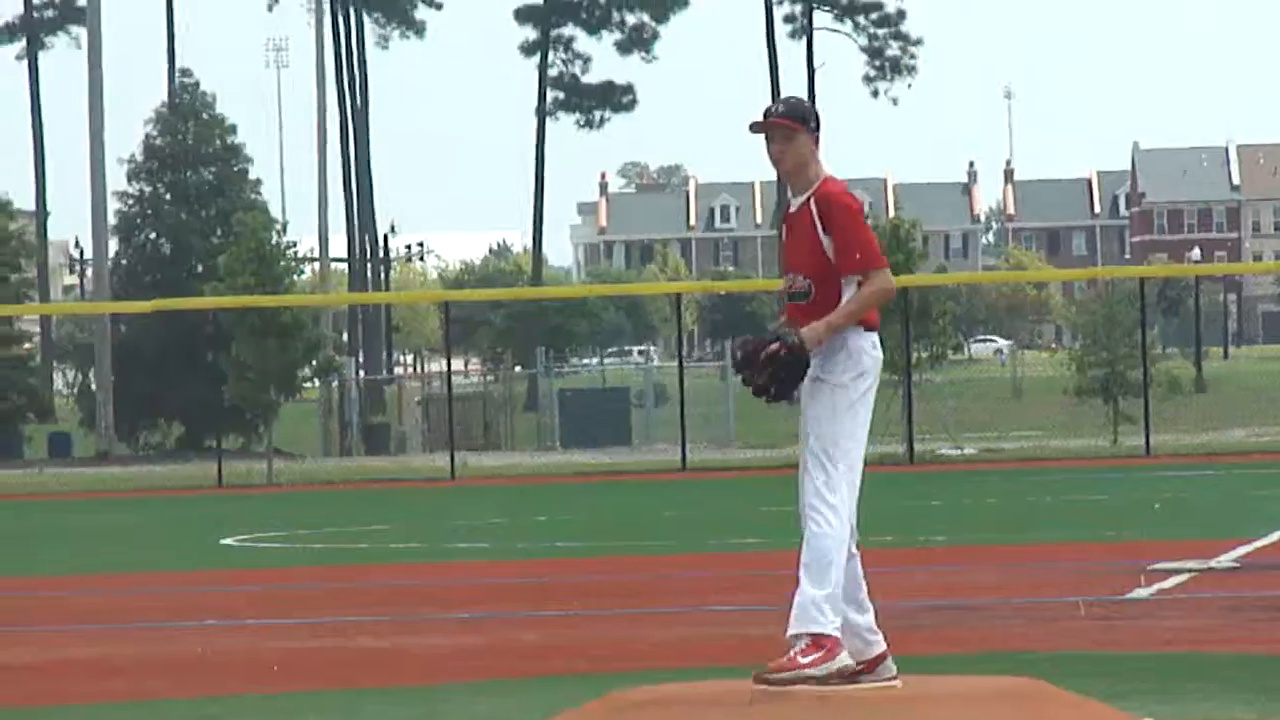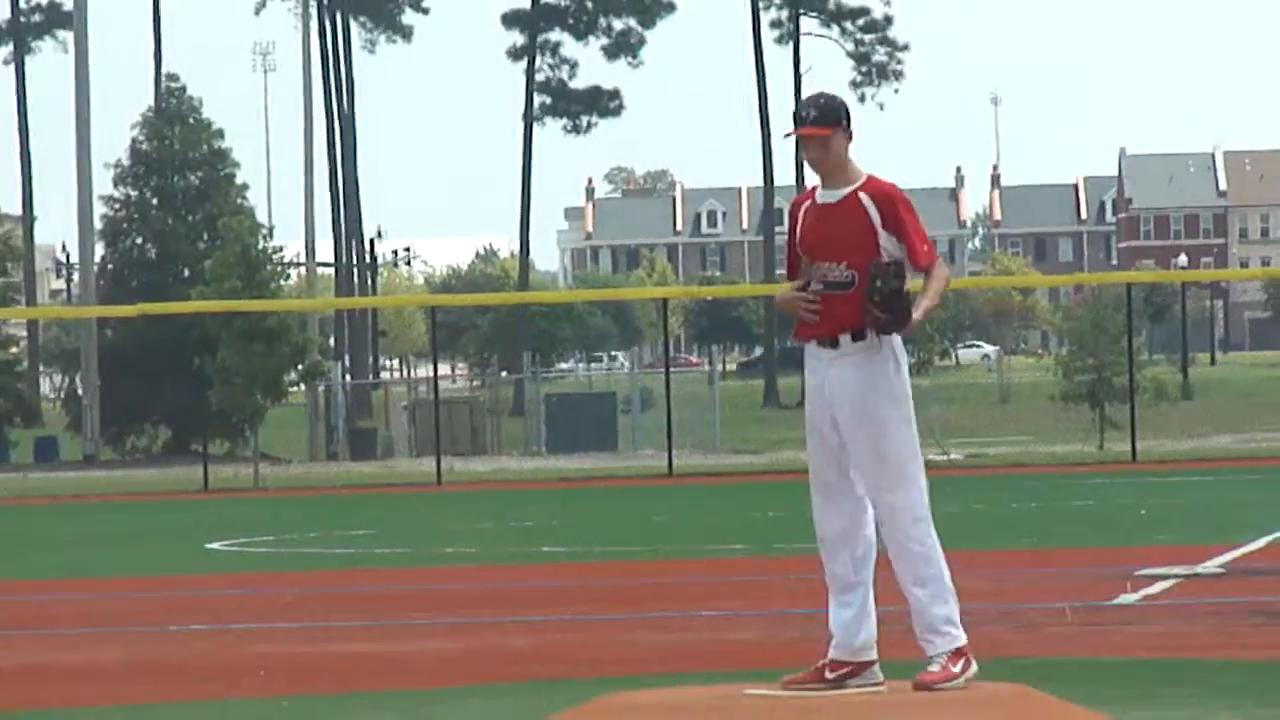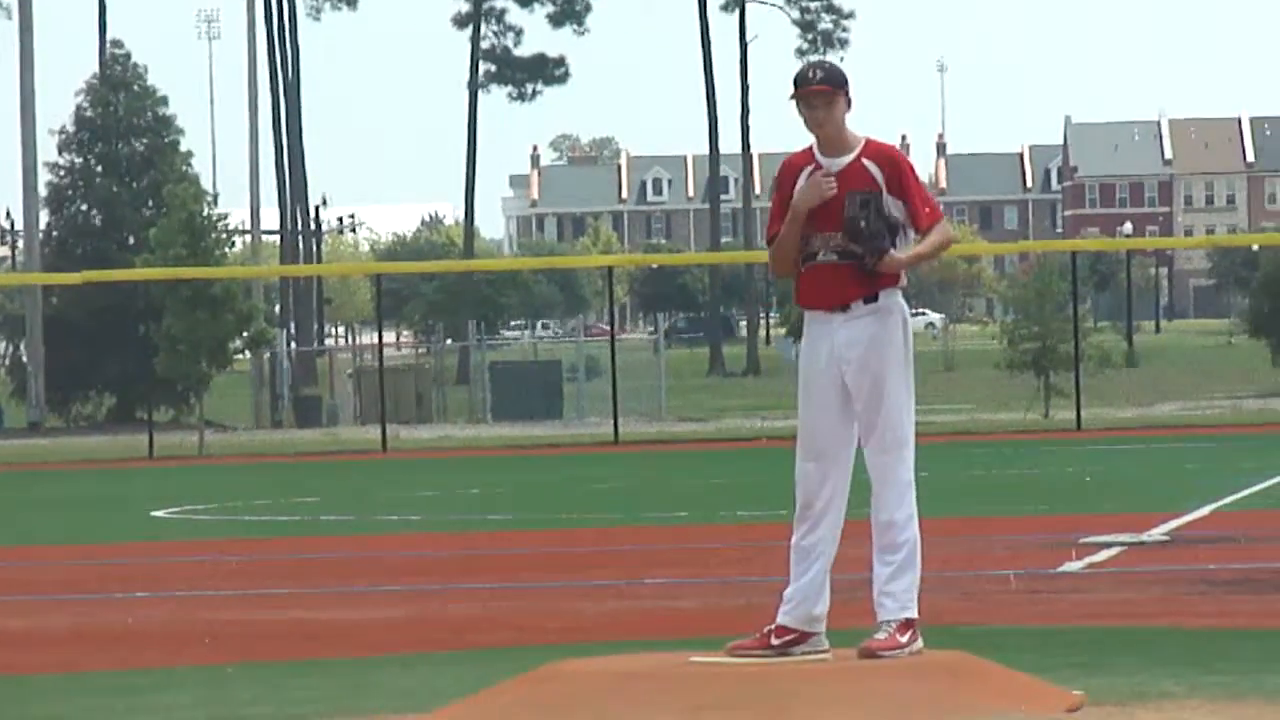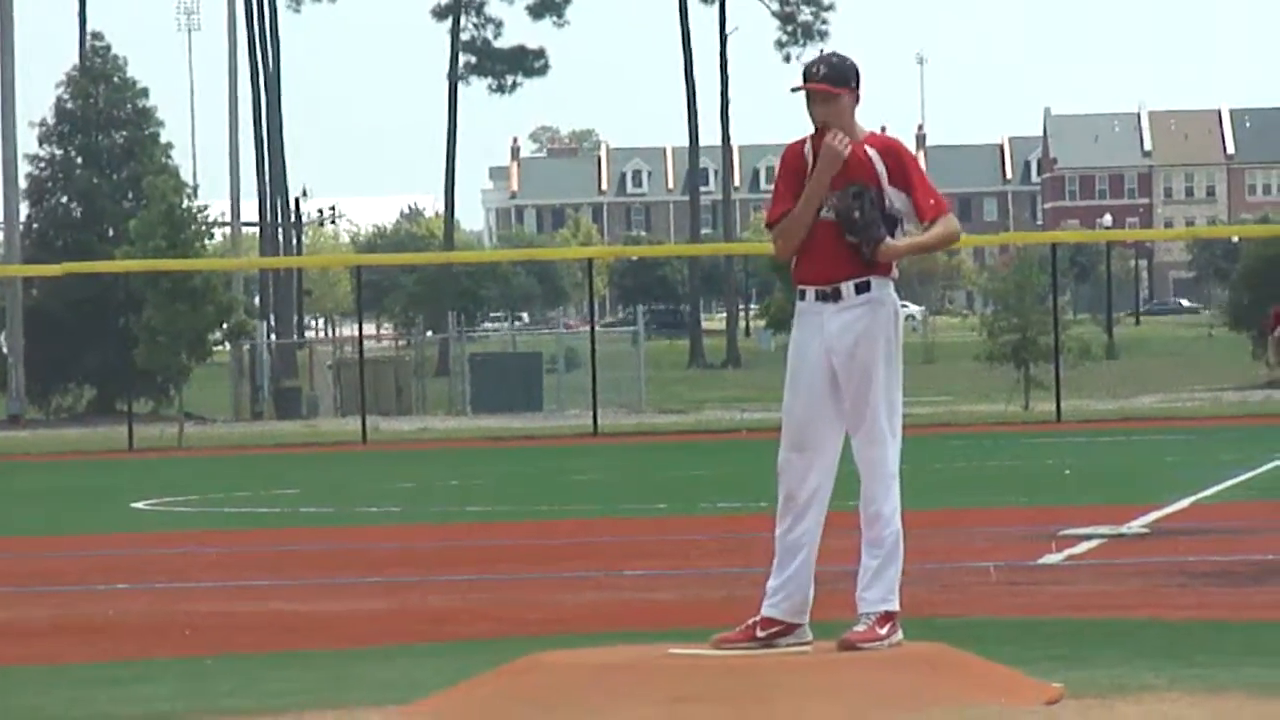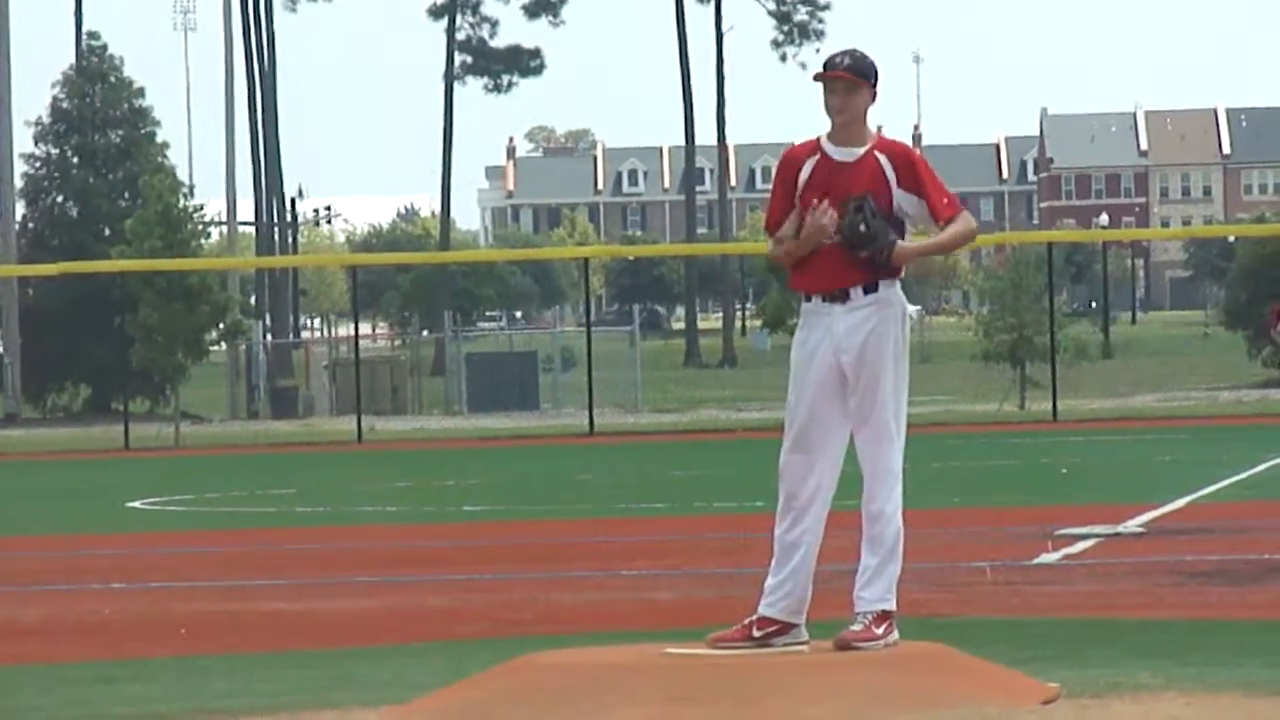
dt=0.5s
person 1, frame 1
left shoulder: (835, 201)
right shoulder: (794, 208)
left elbow: (881, 283)
left wrist: (820, 328)
right wrist: (786, 334)
left hip: (846, 356)
right hip: (817, 361)
left knee: (827, 497)
right knee: (826, 504)
left ankle: (818, 635)
right ankle: (865, 650)
person 1, frame 2
left shoulder: (884, 199)
right shoulder: (803, 207)
left elbow: (936, 270)
left wrist: (919, 308)
right wrist: (786, 297)
left hip: (872, 358)
right hip: (819, 362)
left knee: (899, 503)
right knee: (835, 509)
left ankle: (949, 646)
right ankle: (852, 652)
person 1, frame 3
left shoulder: (885, 161)
right shoulder: (793, 172)
left elbow: (940, 230)
right elbow: (781, 268)
left wrist: (906, 257)
right wrist: (798, 211)
left hip: (876, 321)
right hip: (818, 328)
left knee: (891, 467)
right knee: (817, 475)
left ankle: (900, 617)
right ankle: (800, 620)
person 1, frame 4
left shoulder: (887, 153)
right shoulder: (798, 156)
left elbow: (948, 226)
right elbow: (782, 247)
left wrist: (901, 246)
right wrist: (823, 173)
left hip: (866, 310)
right hip: (810, 315)
left knee: (876, 457)
right knee: (800, 463)
left ankle: (880, 609)
right ankle: (784, 611)
person 1, frame 5
left shoulder: (897, 158)
right shoulder: (798, 162)
left elbow: (964, 224)
right elbow: (776, 254)
left wrist: (913, 249)
right wrist: (807, 237)
left hip: (874, 313)
right hip: (816, 318)
left knee: (881, 460)
right knee: (802, 465)
left ankle: (878, 609)
right ankle: (781, 611)
